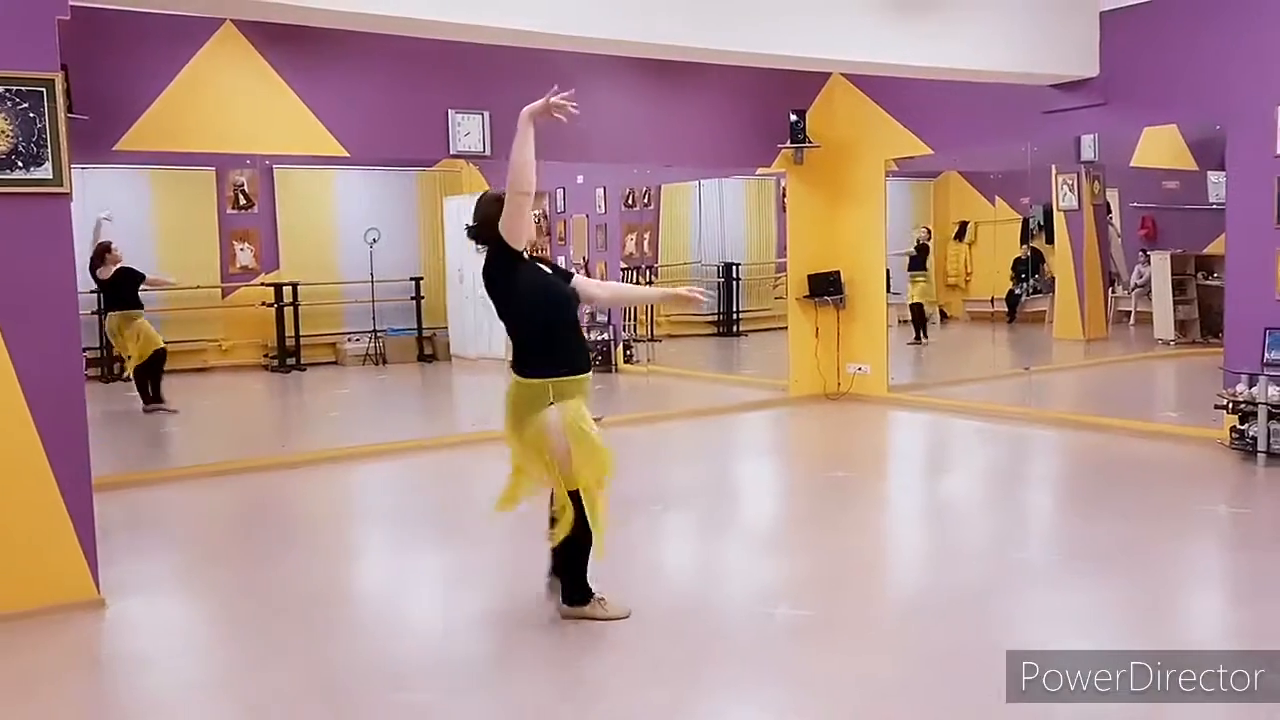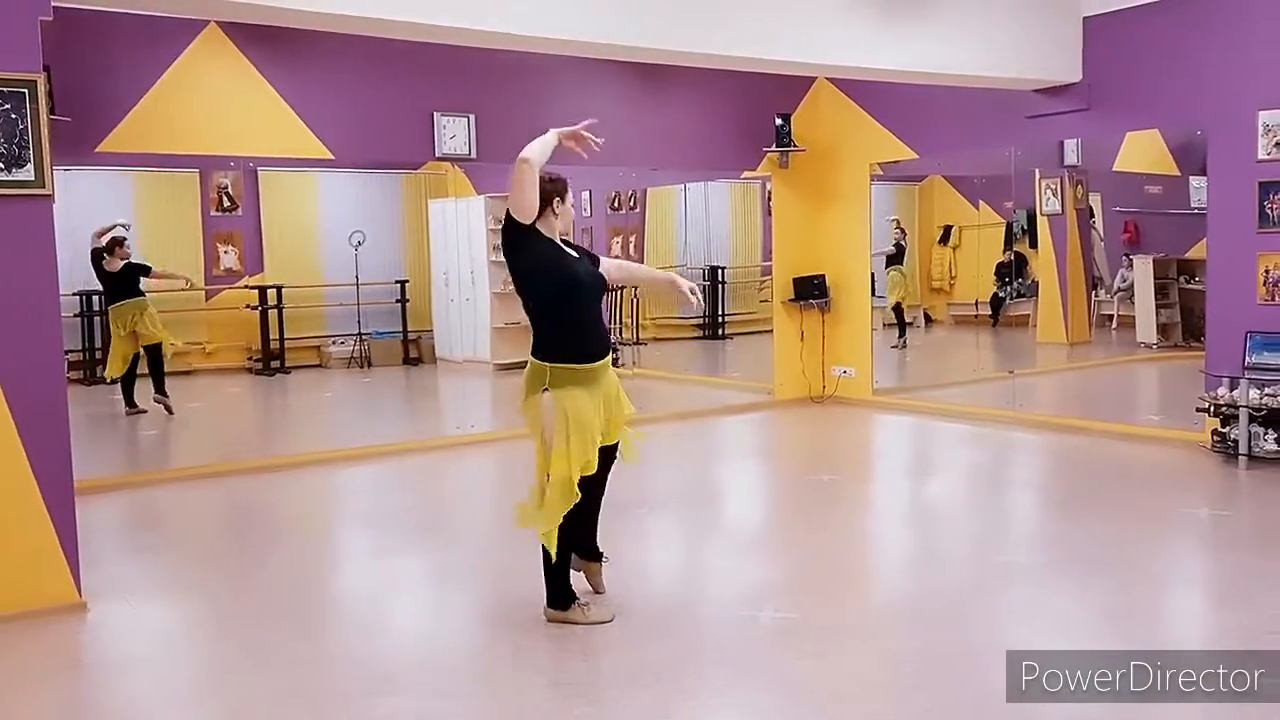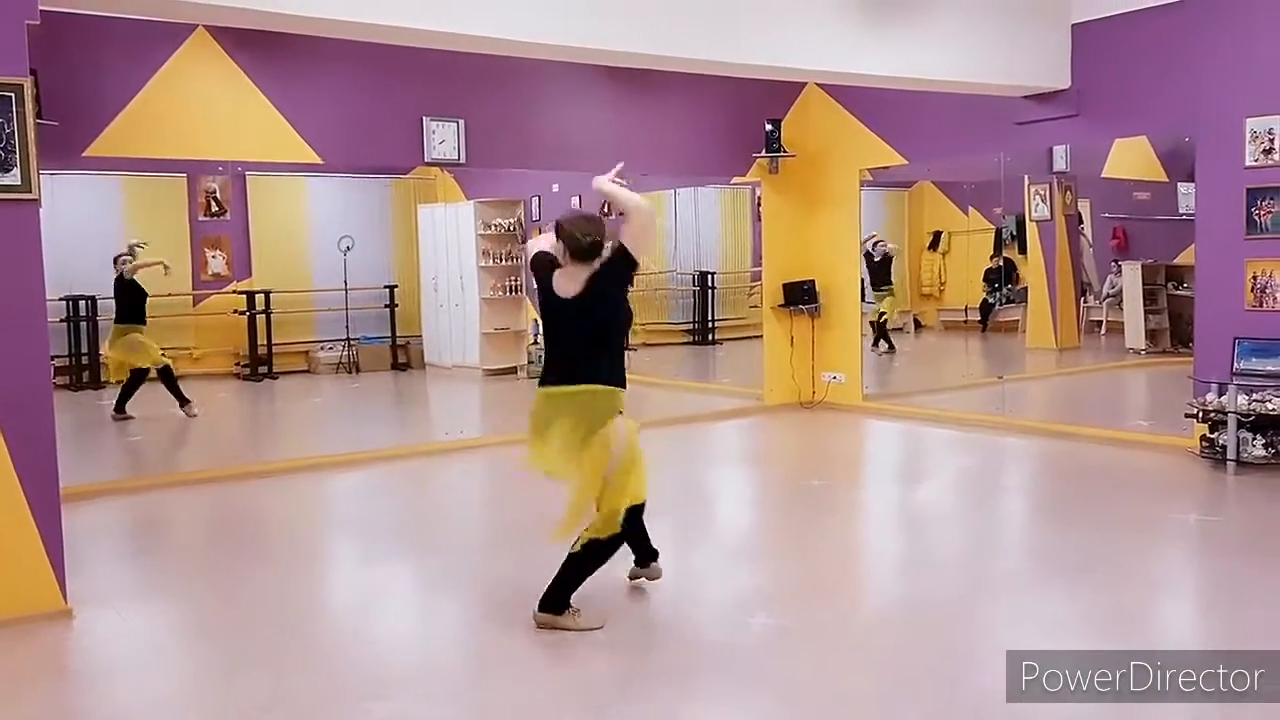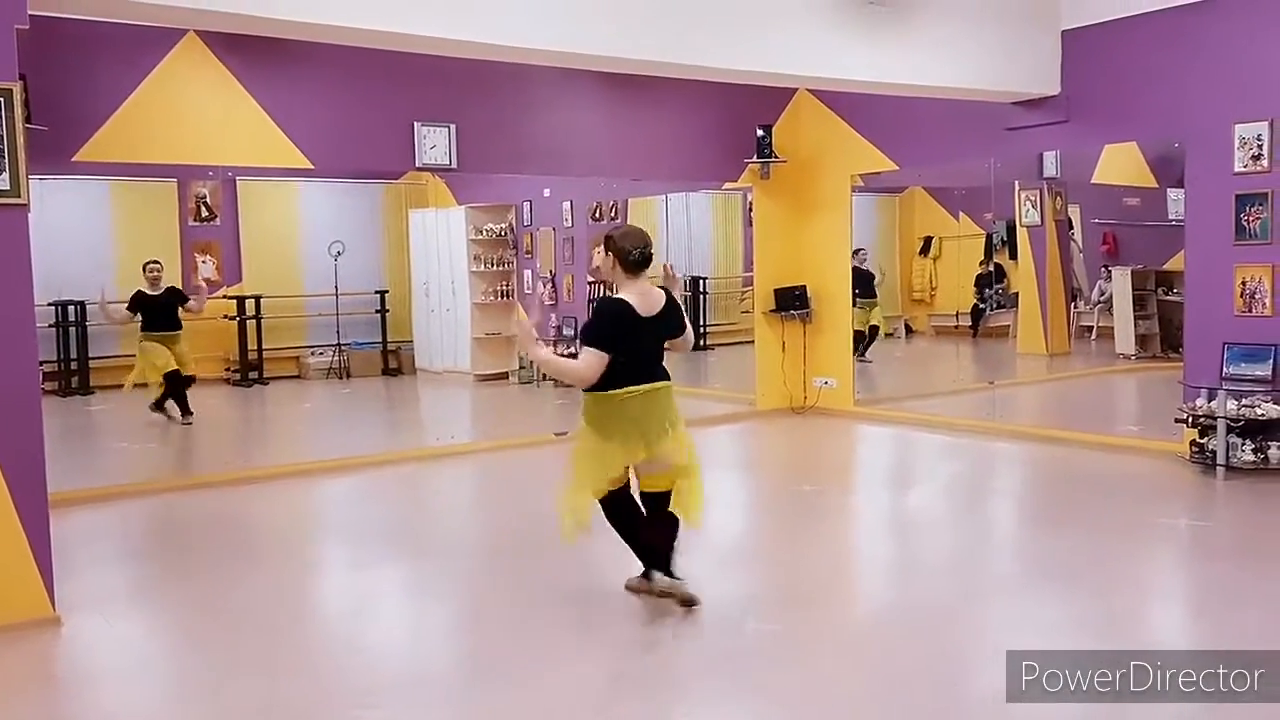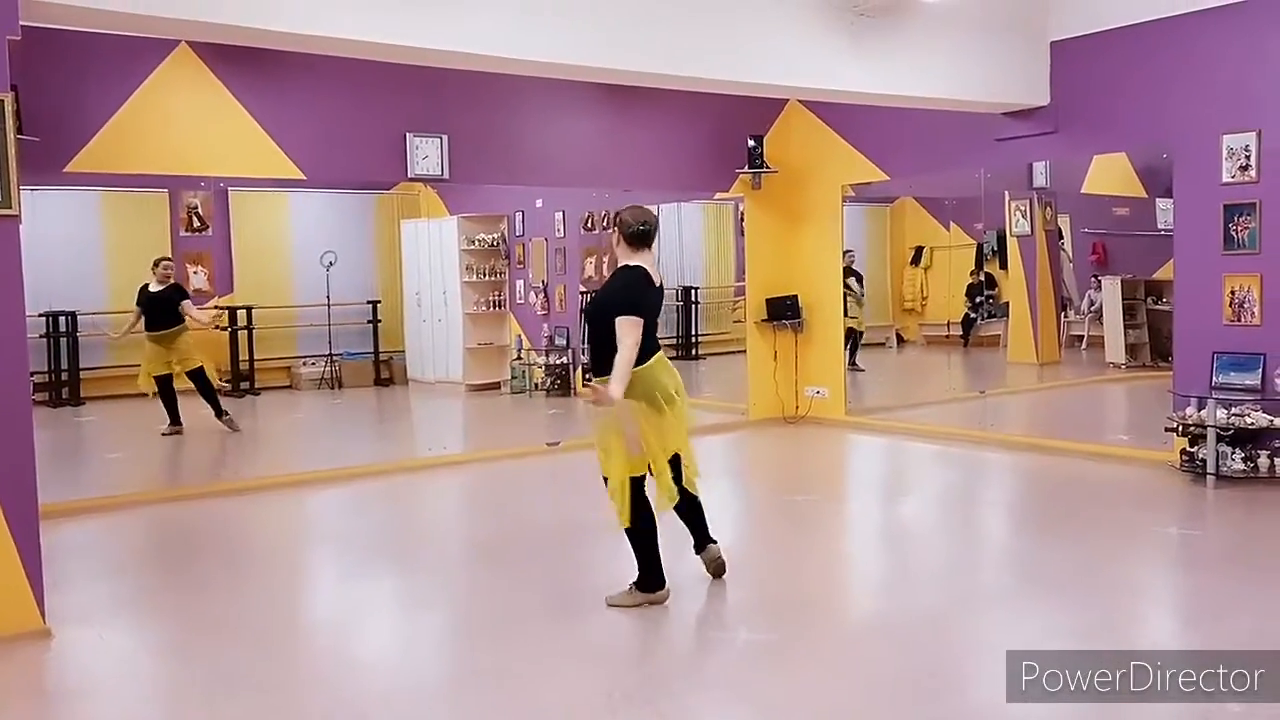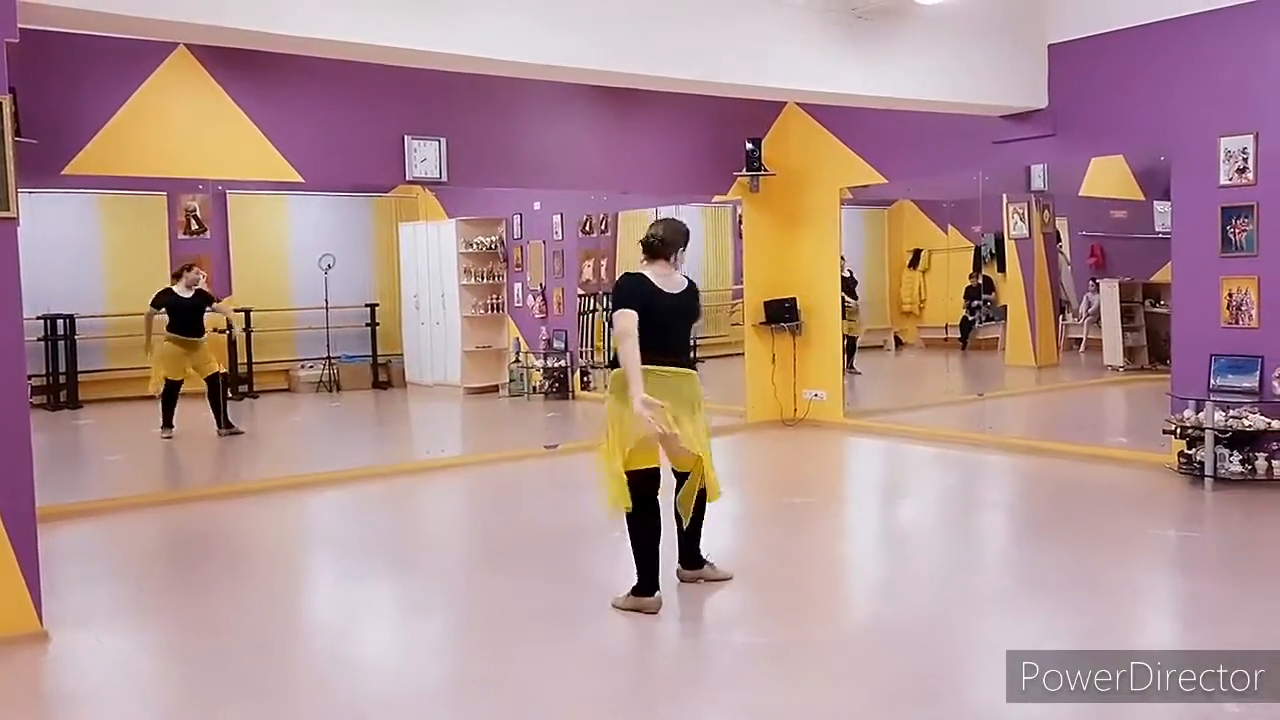
dt=0.5s
person 1, frame 1
left shoulder: (538, 269)
right shoulder: (502, 268)
left elbow: (600, 292)
right elbow: (518, 191)
left wrist: (666, 294)
right wrist: (527, 119)
left hip: (560, 394)
right hip: (547, 402)
left knee: (575, 487)
right knee: (586, 489)
left ankle: (562, 571)
right ankle: (576, 597)
person 1, frame 2
left shoulder: (572, 252)
right shoulder: (524, 244)
left elbow: (617, 269)
right elbow: (525, 165)
left wrist: (670, 277)
right wrist: (559, 136)
left hip: (597, 376)
right hip: (560, 386)
left knee: (599, 466)
right knee: (566, 488)
left ankle: (587, 551)
right ankle: (560, 602)
person 1, frame 3
left shoulder: (548, 276)
right shoulder: (607, 282)
left elbow: (541, 246)
right elbow: (643, 219)
left wrist: (550, 237)
right wrist: (609, 188)
left hip: (554, 408)
right hip: (597, 411)
left knee: (619, 490)
right knee: (614, 512)
left ankle: (644, 556)
right ankle: (553, 606)
person 1, frame 4
left shoulder: (610, 311)
right shoulder: (666, 302)
left elbow: (585, 374)
right elbow: (684, 343)
left wrist: (536, 352)
left hip: (610, 417)
right hip: (656, 409)
left knee: (612, 495)
right knee: (659, 497)
left ankle: (654, 572)
right ankle: (661, 570)
person 1, frame 5
left shoulder: (627, 278)
right shoulder: (646, 275)
left elbow: (627, 343)
left wrist: (614, 391)
left hip: (636, 393)
right hip: (656, 382)
left knee: (627, 487)
right knee: (673, 467)
left ankle: (651, 584)
right ankle: (706, 544)
person 1, frame 6
left shoulder: (629, 285)
right shoulder: (689, 290)
left elbow: (626, 334)
left wrist: (636, 391)
left hip: (636, 396)
right hip: (683, 389)
left knee: (640, 488)
right knee: (693, 478)
left ankle: (646, 589)
right ankle: (691, 562)
person 2, frame 1
left shoulder: (96, 271)
right shoulder: (124, 273)
left elbow: (95, 246)
right elbow: (153, 282)
left wrist: (99, 222)
right wrist: (169, 282)
left hip: (114, 322)
right hip: (131, 320)
left knee: (140, 361)
right knee: (158, 354)
left ankle: (149, 402)
right ankle: (156, 399)
person 2, frame 2
left shoulder: (99, 264)
right shoulder: (130, 267)
left elbow: (95, 237)
right elbow: (161, 274)
left wrist: (114, 225)
right wrist: (185, 276)
left hip: (117, 314)
right hip: (139, 309)
left knee: (128, 358)
right knee: (154, 351)
left ankle: (130, 404)
right ankle: (161, 392)
person 2, frame 3
left shoulder: (126, 280)
right shoulder: (122, 278)
left elbow: (133, 261)
right elbow: (133, 267)
left wrist: (132, 248)
right wrist: (160, 261)
left hip: (126, 333)
right hip: (128, 333)
left knee: (139, 373)
right knee: (161, 364)
left ankle: (119, 410)
right ankle: (184, 402)
person 2, frame 4
left shoulder: (173, 292)
right shoulder: (139, 296)
left elbow: (196, 309)
right elbow: (124, 319)
left wrist: (202, 293)
right wrist: (105, 310)
left hip: (174, 340)
right hip: (151, 342)
left knee: (188, 378)
right knee: (174, 378)
left ankle: (158, 404)
right ankle: (185, 412)
person 2, frame 5
left shoulder: (176, 288)
right shoulder: (144, 290)
left elbow: (190, 310)
right elbow: (136, 317)
left wrist: (208, 320)
right wrist: (121, 334)
left hip: (178, 337)
right hip: (154, 342)
left knee: (199, 376)
right knee: (163, 383)
left ankle: (222, 414)
right ankle: (175, 423)
person 2, frame 6
left shoulder: (202, 294)
right shoulder: (167, 294)
left elbow: (222, 308)
right elbow: (149, 315)
right wrist: (148, 341)
left hip: (198, 345)
right hip: (175, 344)
left knee: (217, 382)
right knee: (172, 386)
left ankle: (224, 424)
right ankle: (167, 425)
